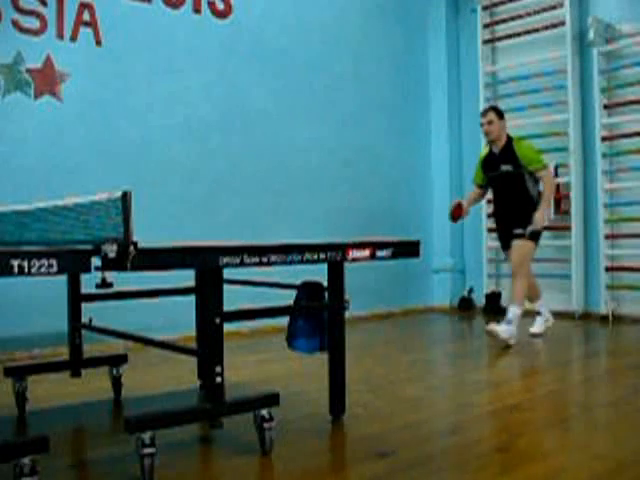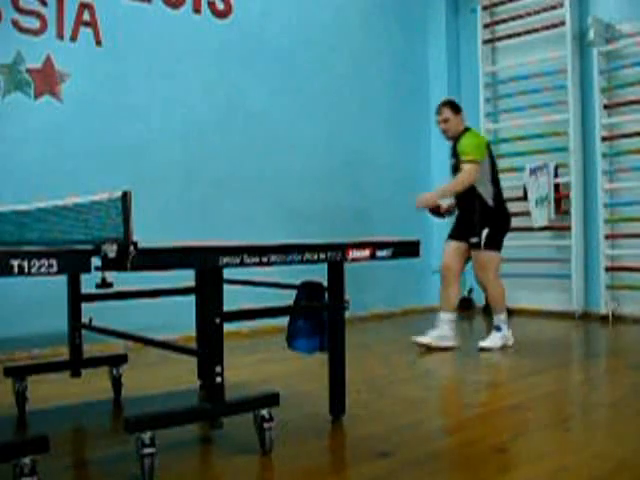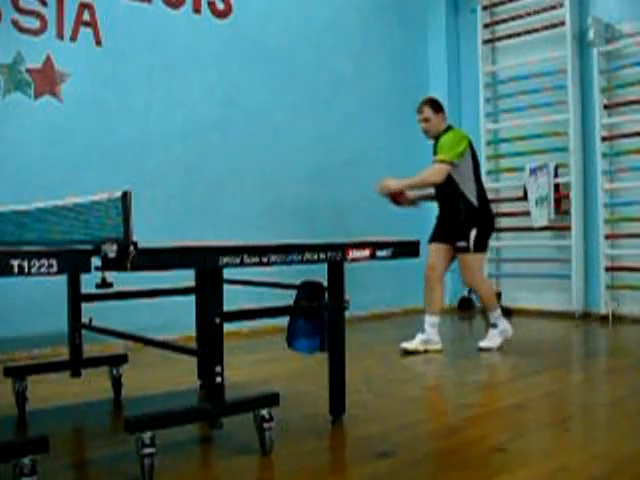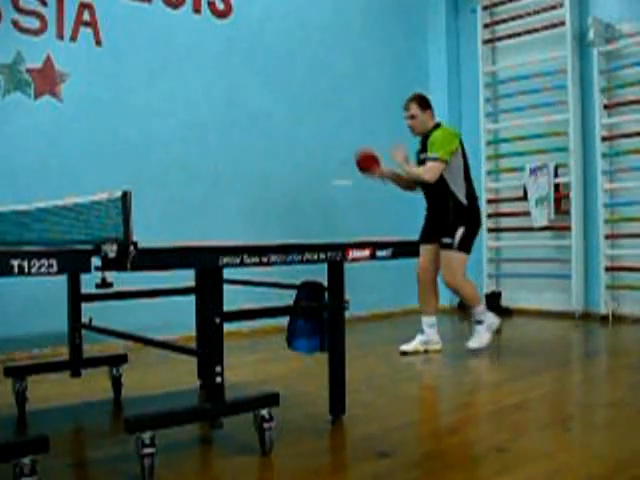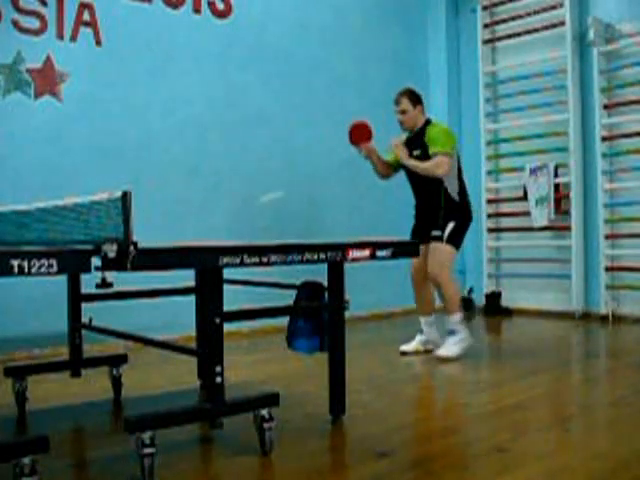
dt=0.5s
person 1, frame 1
left shoulder: (522, 148)
right shoulder: (485, 158)
left elbow: (547, 179)
right elbow: (479, 189)
left wrist: (542, 209)
right wrist: (466, 204)
left hip: (526, 219)
right hip: (504, 221)
left knee: (518, 267)
right knee: (520, 271)
left ankle: (509, 325)
right ankle: (542, 313)
person 1, frame 2
left shoulder: (471, 140)
right shoulder: (459, 144)
left elbow: (468, 175)
left wrist: (436, 195)
right wrist: (451, 205)
left hip: (488, 217)
right hip: (468, 217)
left knee: (485, 275)
right knee: (448, 269)
left ankle: (502, 330)
right ankle: (444, 331)
person 1, frame 3
left shoulder: (453, 138)
right shoulder: (441, 144)
left elbow: (436, 176)
left wrist: (401, 184)
right wrist: (416, 196)
left hip: (471, 218)
right hip: (449, 218)
left knee: (472, 276)
right knee: (432, 271)
left ankle: (499, 325)
right ankle: (430, 335)
person 1, frame 4
left shoulder: (443, 136)
right shoulder: (425, 143)
left elbow: (430, 175)
right elbow: (413, 184)
left wrist: (404, 164)
right wrist: (387, 174)
left hip: (459, 216)
right hip: (436, 216)
left knee: (452, 277)
right knee: (424, 273)
left ankle: (484, 319)
right ankle: (429, 335)
person 1, frame 5
left shoulder: (437, 132)
right shoulder: (407, 141)
left elbow: (440, 168)
right elbow: (385, 172)
left wrist: (407, 160)
right wrist: (372, 155)
left hip: (450, 213)
right hip: (425, 215)
left knee: (438, 272)
right knee: (418, 273)
left ankle: (459, 332)
right ankle: (428, 334)
